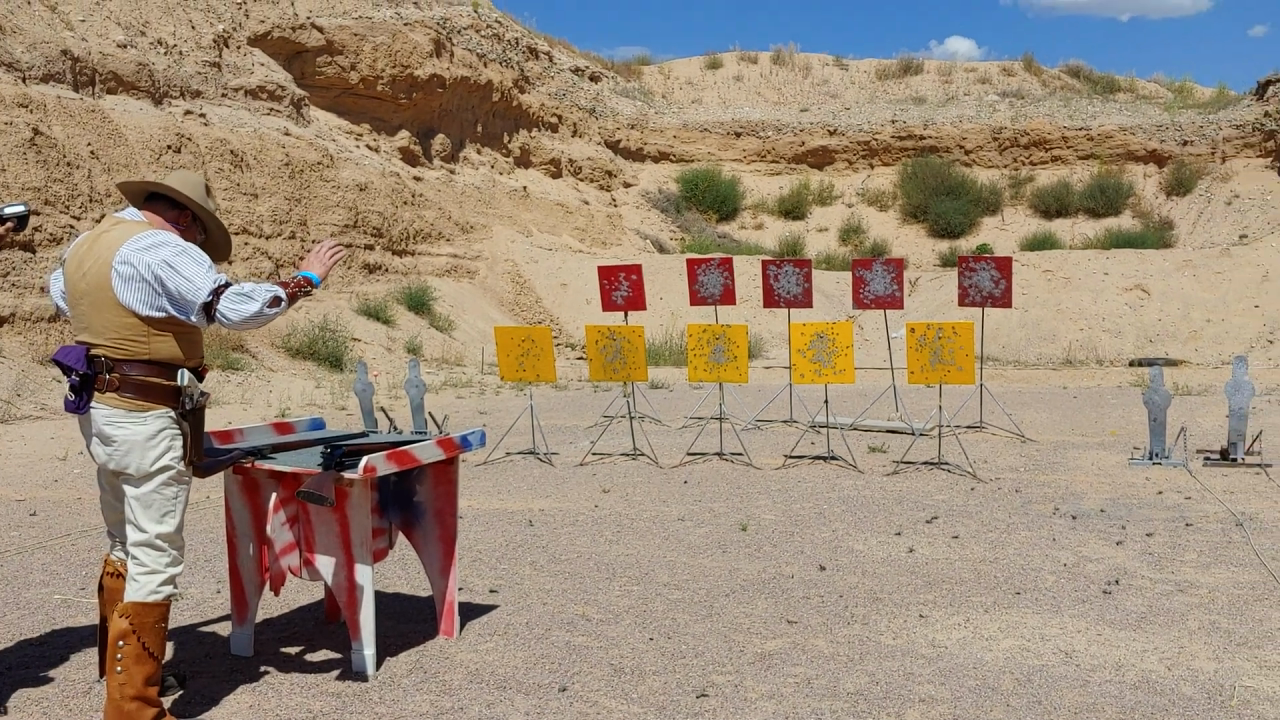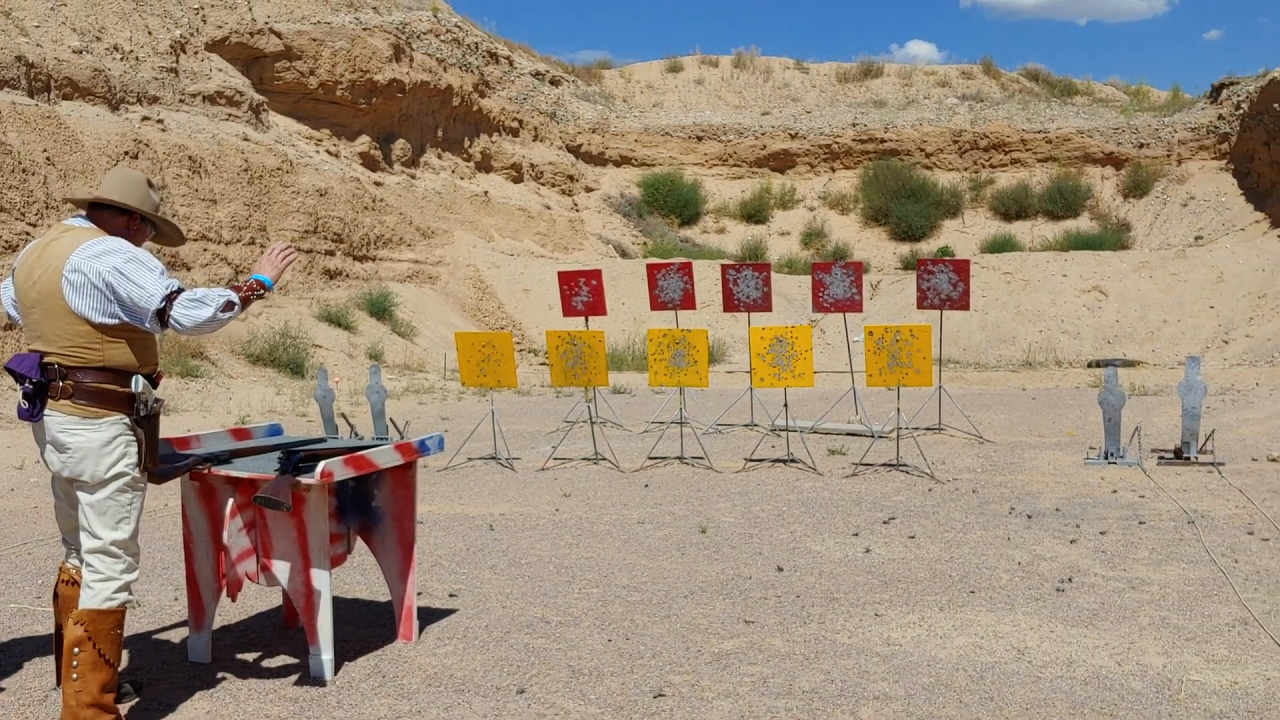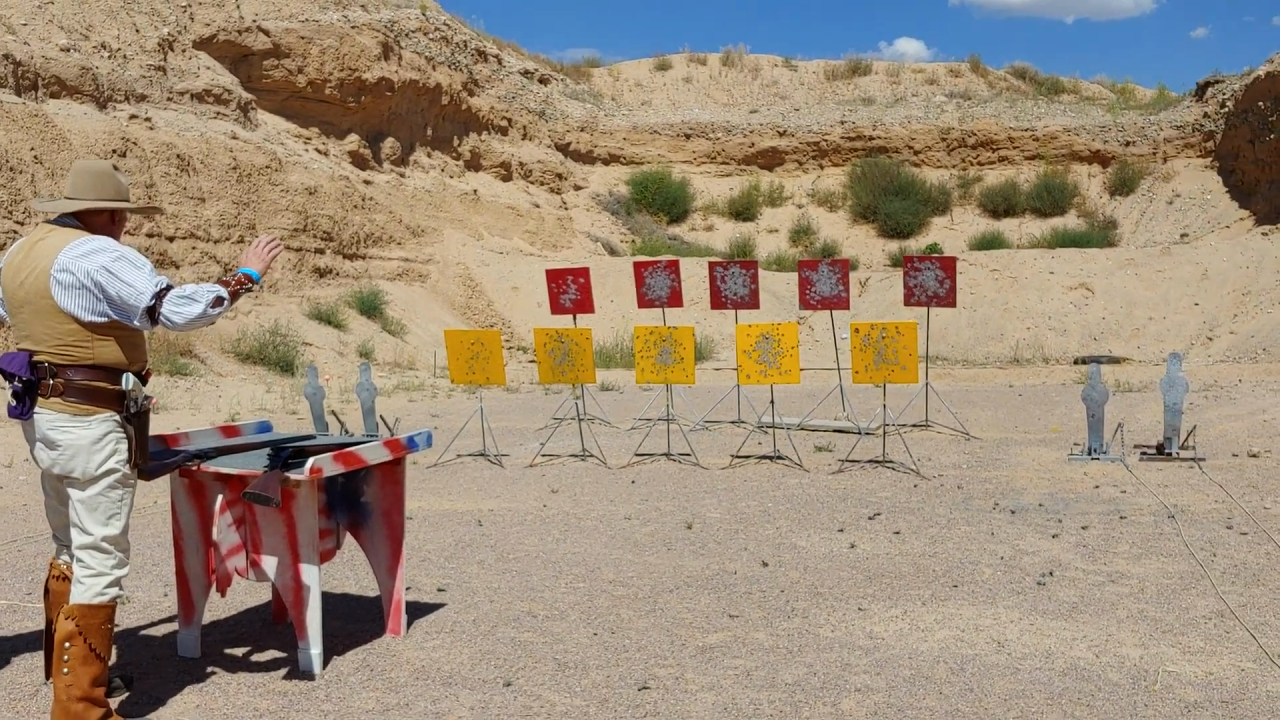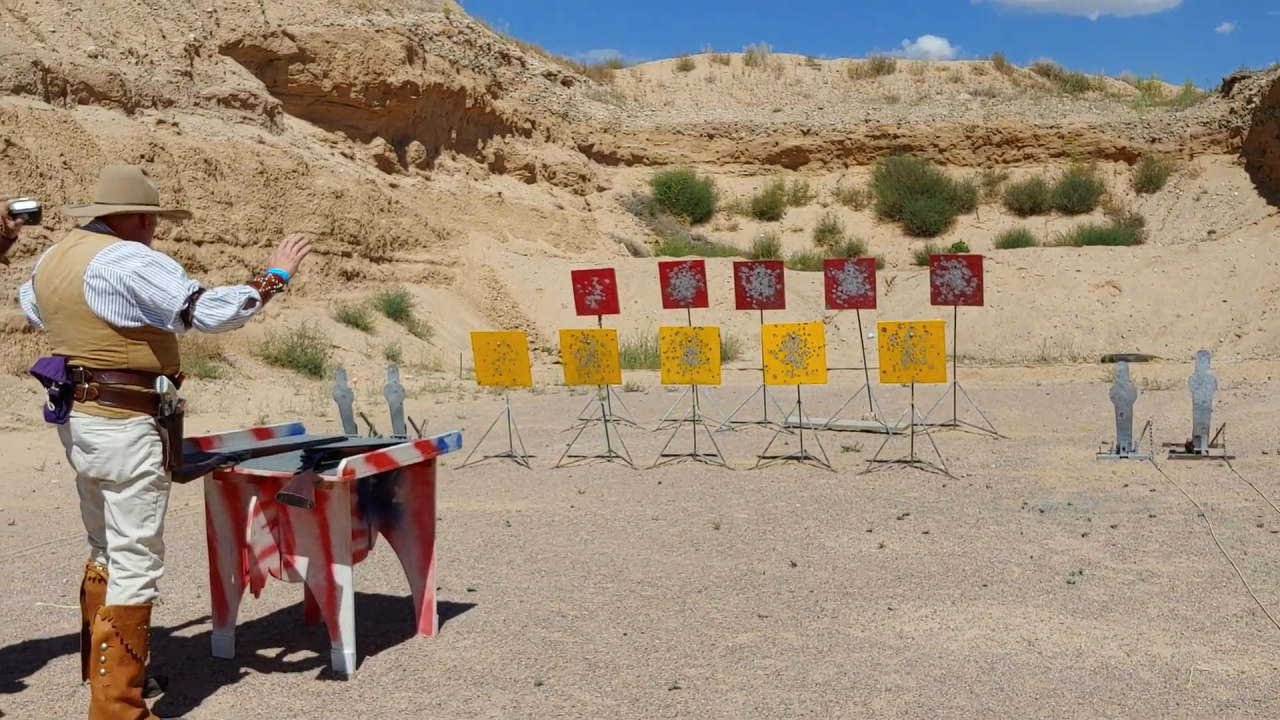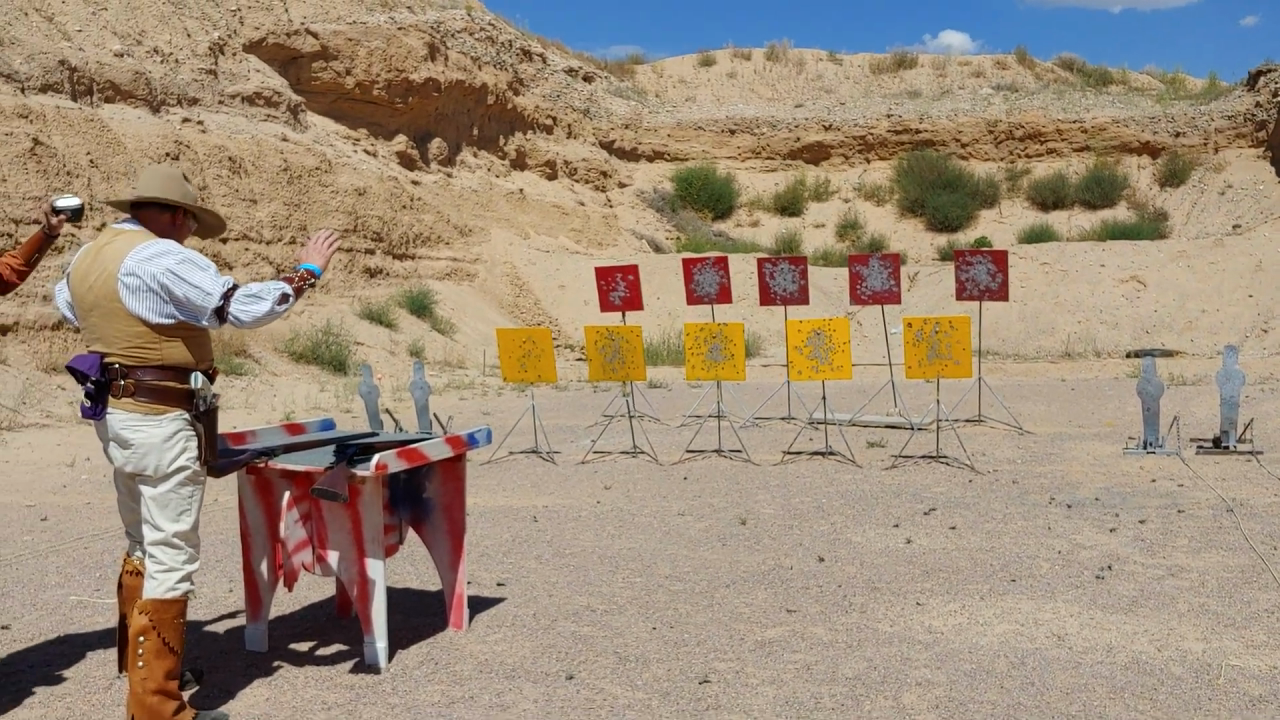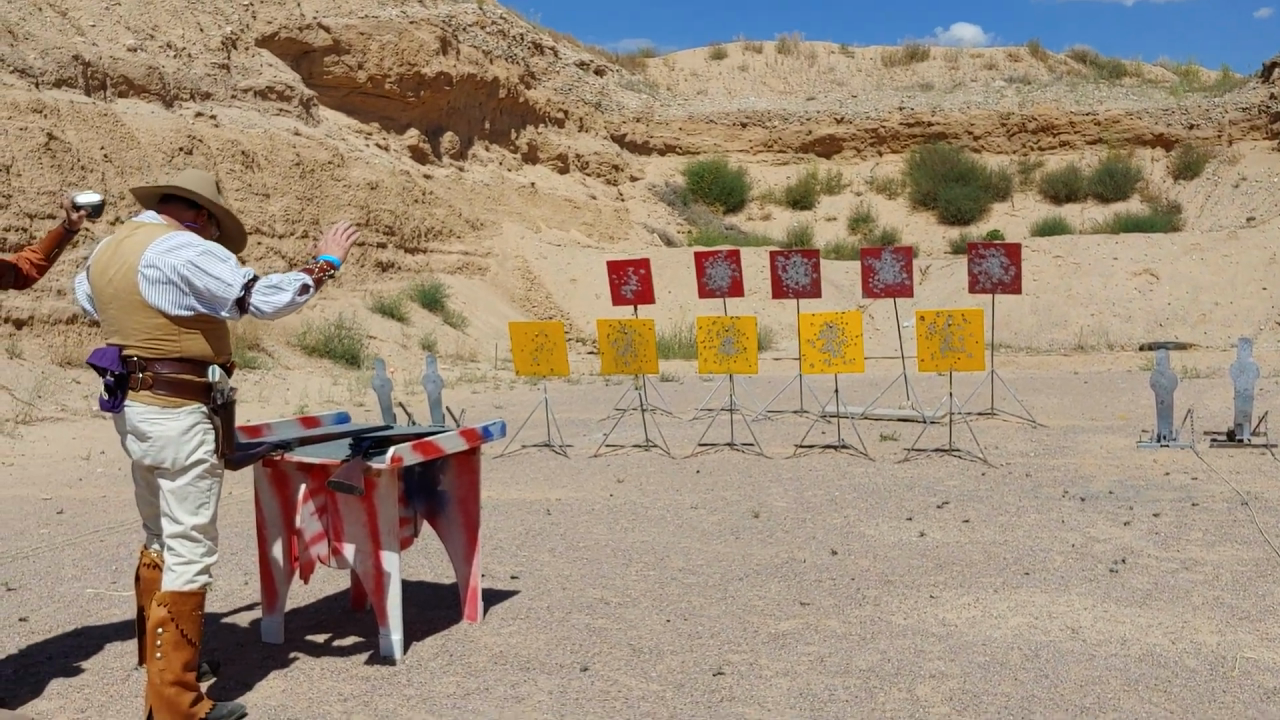
dt=0.5s
person 1, frame 1
left shoulder: (84, 244)
right shoulder: (161, 250)
left elbow: (60, 294)
right elbow: (236, 307)
right wrist: (305, 279)
left hip: (101, 408)
right hip: (145, 417)
left knee: (124, 548)
right knee: (154, 560)
left ankle: (120, 671)
person 1, frame 2
right shoulder: (112, 257)
right elbow: (188, 312)
right wrist: (258, 282)
left hip: (54, 415)
right hip: (99, 423)
left knee: (80, 556)
right knee: (109, 566)
person 1, frame 3
right shoulder: (99, 256)
right elbow: (179, 308)
right wrist: (245, 275)
right hip: (90, 421)
left knee: (69, 551)
right knee: (100, 561)
left ankle: (66, 672)
person 1, frame 4
left shoulder: (51, 259)
right shoulder: (130, 262)
left elbow: (32, 308)
right elbow: (210, 311)
right wrist: (275, 276)
left hip: (77, 418)
right hip: (125, 424)
left knee: (105, 553)
right knee: (135, 563)
left ankle: (104, 672)
person 1, frame 5
left shoulder: (85, 257)
right shoulder: (162, 258)
left elbow: (67, 306)
right elbow: (243, 306)
right wrist: (306, 272)
left hip: (116, 414)
right hip: (160, 420)
left knee: (141, 548)
right knee: (171, 558)
left ankle: (141, 668)
person 1, frame 6
left shoulder: (105, 250)
right shoulder: (182, 250)
left elbow: (85, 297)
right elbow: (264, 298)
right wrist: (325, 264)
left hip: (133, 407)
right hip: (177, 414)
left knee: (159, 541)
right knee: (189, 551)
left ankle: (160, 658)
